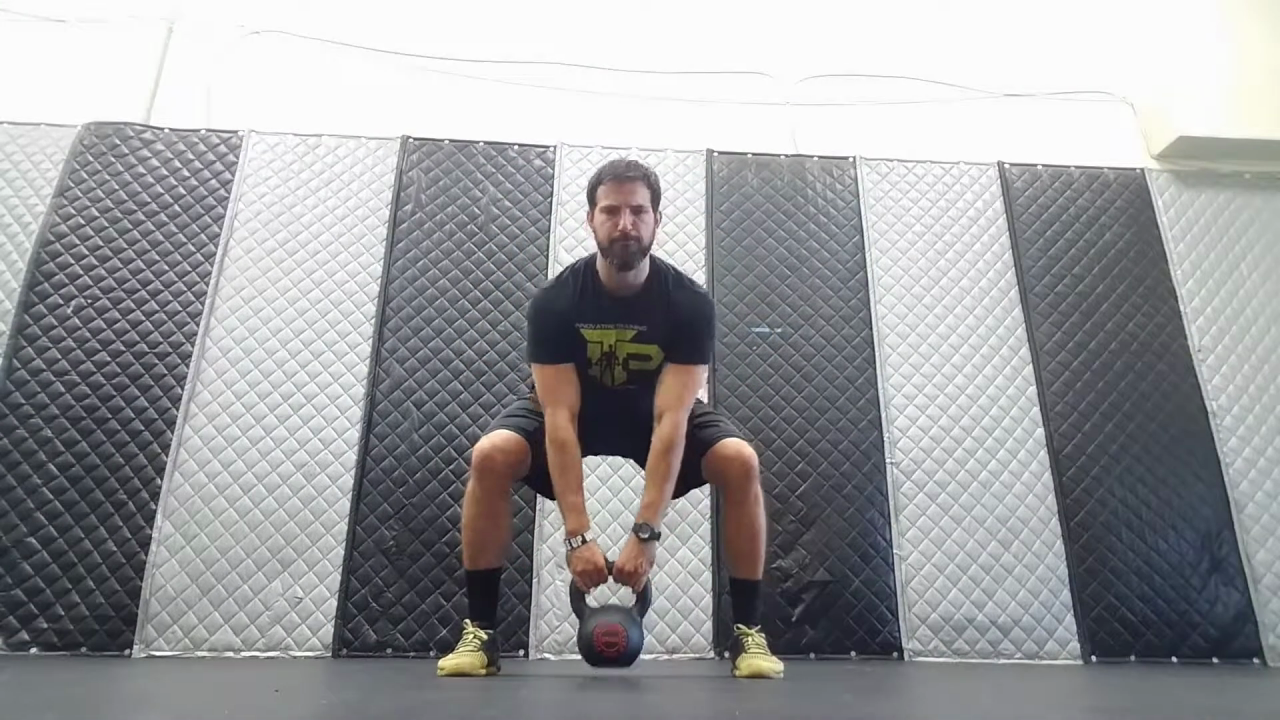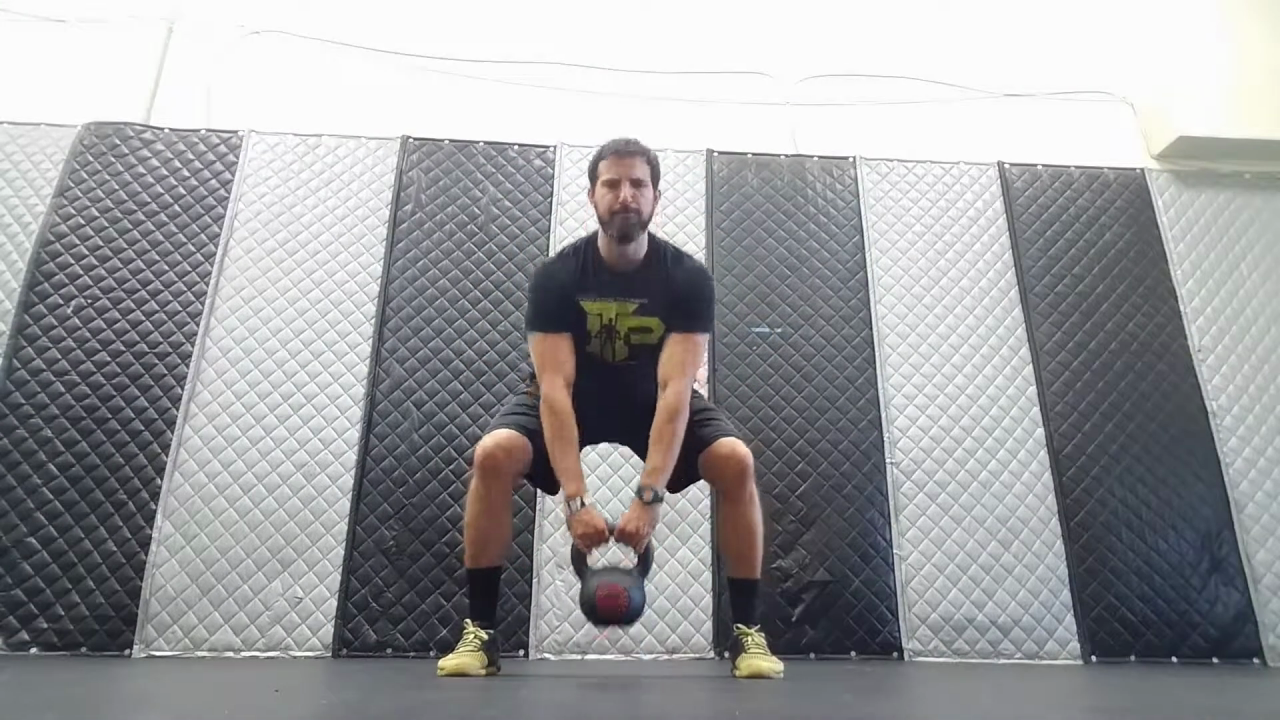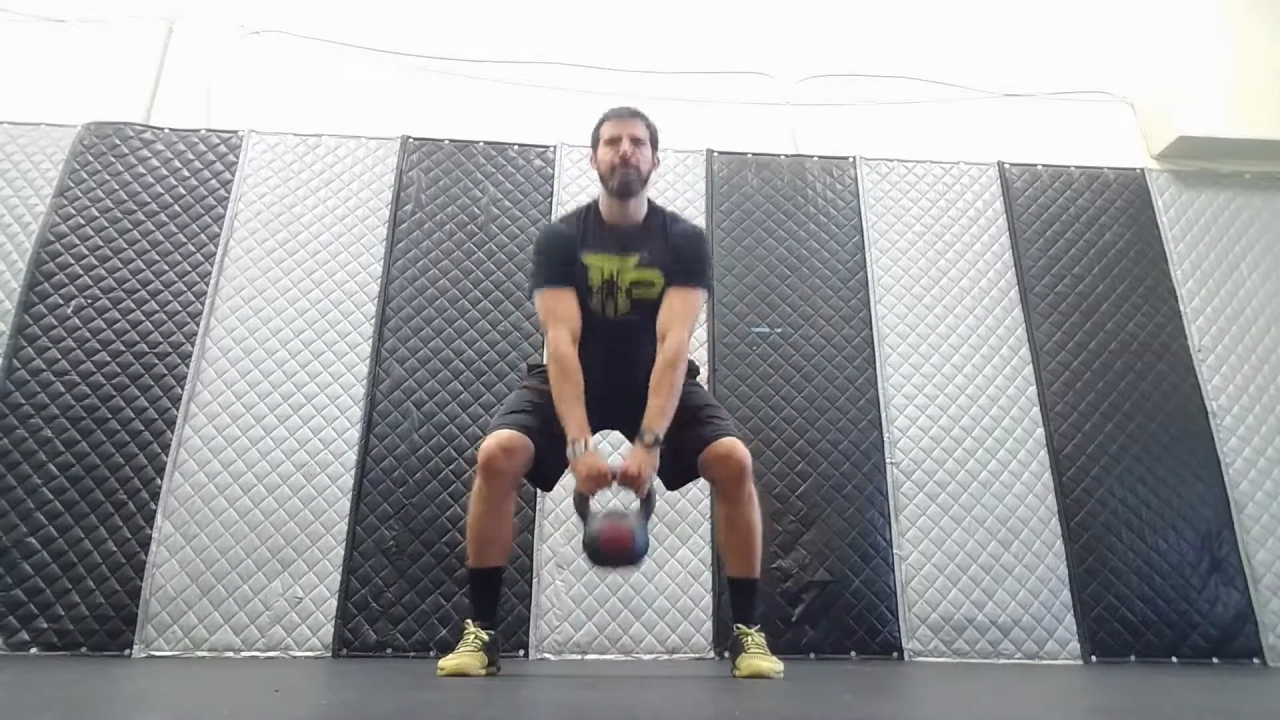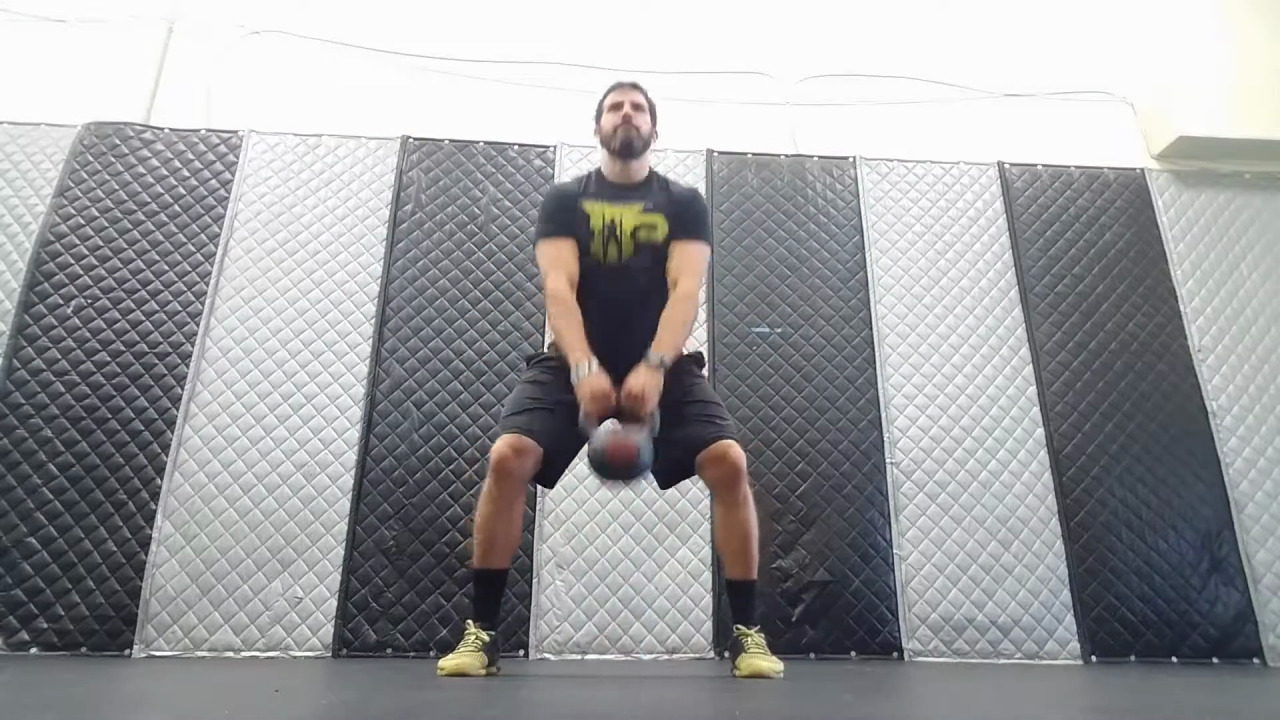
dt=0.1s
person 1, frame 1
left shoulder: (688, 302)
right shoulder: (556, 301)
left elbow: (673, 422)
right elbow: (560, 420)
left wrist: (646, 535)
right wrist: (577, 535)
left hip: (652, 415)
right hip: (576, 411)
left knee: (740, 462)
right knee: (491, 457)
left ankle: (748, 634)
right ankle: (479, 633)
person 1, frame 2
left shoulder: (688, 278)
right shoulder: (556, 277)
left elbow: (675, 391)
right elbow: (555, 390)
left wrist: (648, 498)
right wrist: (576, 501)
left hip: (653, 397)
right hip: (575, 392)
left knee: (735, 462)
right knee: (494, 455)
left ankle: (747, 633)
right ankle: (480, 632)
person 1, frame 3
left shoulder: (683, 241)
right shoulder: (560, 240)
left elbow: (674, 348)
right elbow: (562, 346)
left wrist: (651, 444)
right wrist: (578, 443)
left hip: (655, 385)
right hip: (578, 382)
left knee: (733, 463)
right knee: (496, 456)
left ankle: (747, 633)
right ankle: (480, 632)
person 1, frame 4
left shoulder: (684, 204)
right shoulder: (565, 200)
left elbow: (685, 292)
right elbow: (558, 287)
left wrist: (656, 365)
right wrist: (582, 367)
left hip: (661, 364)
right hip: (574, 363)
left knee: (729, 463)
right knee: (507, 460)
left ankle: (746, 632)
right ankle: (481, 631)
